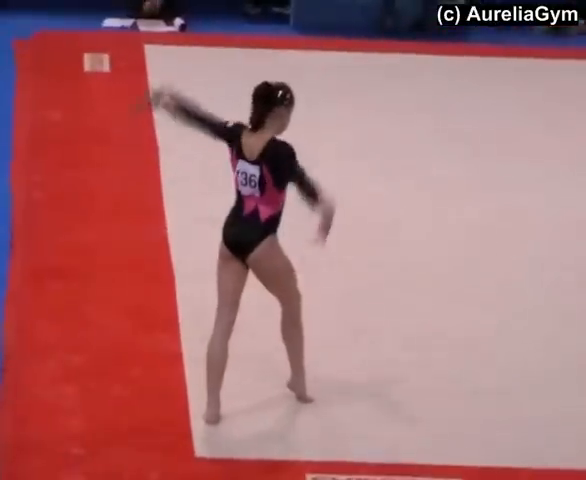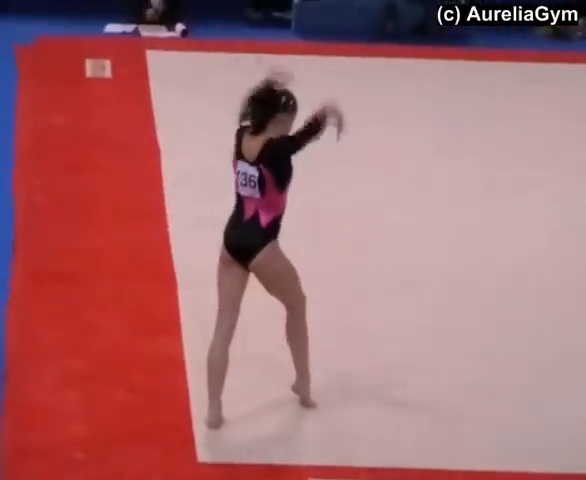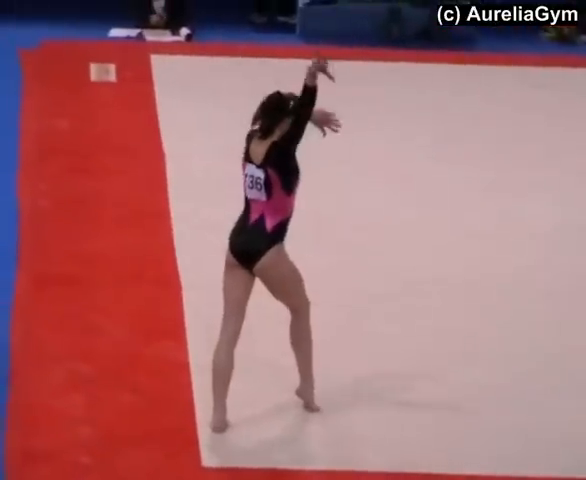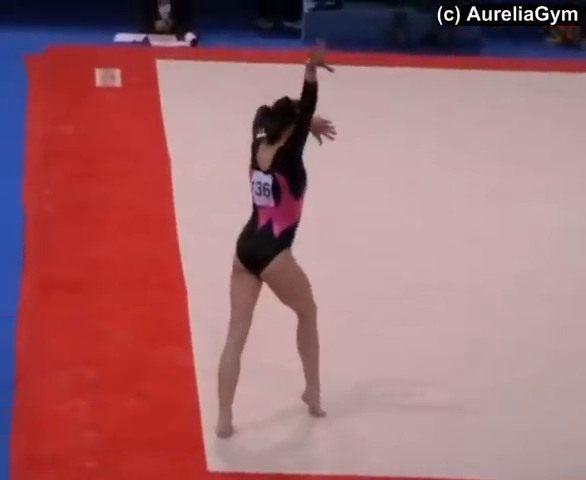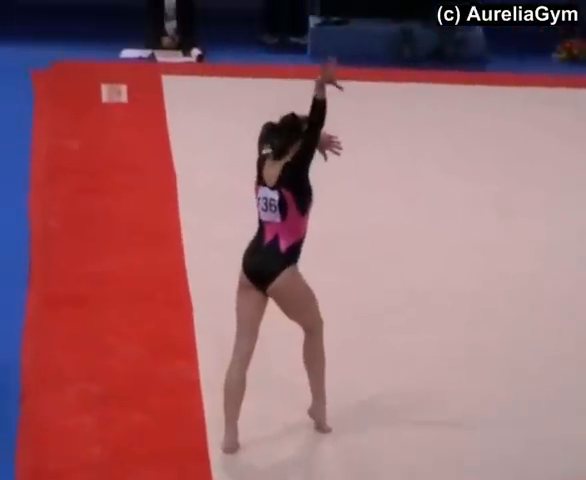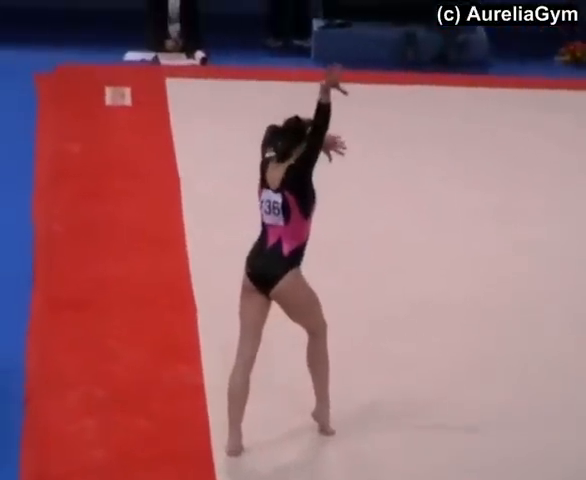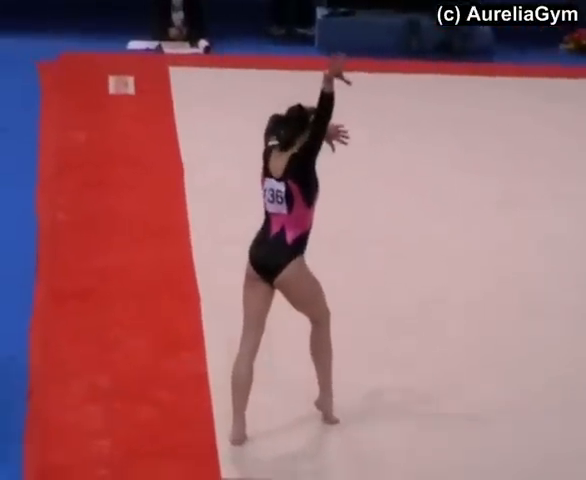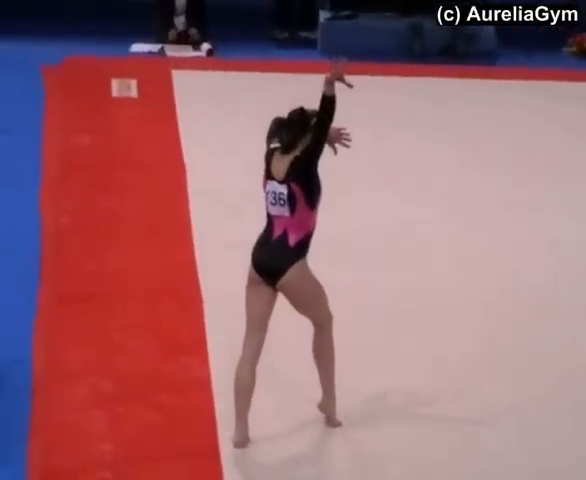
dt=0.2s
person 1, frame 1
left shoulder: (235, 135)
right shoulder: (281, 151)
left elbow: (202, 120)
right elbow: (299, 178)
left wrist: (168, 100)
right wrist: (322, 203)
left hip: (231, 235)
right hip: (259, 240)
left knee: (223, 322)
right knee: (291, 303)
left ankle: (212, 405)
right ankle: (299, 382)
person 1, frame 2
left shoulder: (242, 137)
right shoulder: (277, 149)
left elbow: (249, 107)
right elbow: (305, 135)
left wrist: (270, 86)
right wrist: (322, 117)
left hip: (232, 239)
right hip: (260, 244)
left knee: (224, 327)
right knee: (296, 305)
left ankle: (214, 409)
right ankle: (303, 385)
person 1, frame 3
left shoulder: (251, 140)
right shoulder: (282, 150)
left elbow: (271, 115)
right elbow: (300, 118)
left wrist: (312, 114)
right wrist: (311, 80)
left hip: (237, 243)
right hip: (266, 249)
left knee: (229, 330)
right knee: (300, 309)
left ankle: (218, 413)
right ankle: (307, 389)
person 1, frame 4
left shoulder: (258, 148)
right shoulder: (288, 156)
left elbow: (265, 114)
right elbow: (303, 118)
left wrist: (308, 122)
right wrist: (311, 72)
left hip: (245, 249)
right hip: (273, 254)
left knee: (235, 335)
right knee: (307, 313)
left ankle: (224, 418)
right ankle: (313, 393)
person 1, frame 5
left shoulder: (264, 163)
right shoulder: (294, 172)
left elbow: (270, 130)
right elbow: (312, 132)
left wrist: (314, 138)
right wrist: (321, 88)
left hip: (251, 264)
right hip: (279, 270)
left knee: (242, 350)
right knee: (314, 328)
left ankle: (230, 434)
right ankle: (318, 408)
person 1, frame 6
left shoulder: (267, 166)
right shoulder: (298, 174)
left elbow: (274, 133)
right elbow: (317, 137)
left wrist: (319, 140)
right wrist: (326, 93)
left hip: (255, 267)
right hip: (282, 273)
left knee: (245, 353)
right knee: (317, 330)
left ankle: (234, 437)
right ankle: (322, 411)
person 1, frame 7
left shoulder: (270, 155)
right shoulder: (301, 163)
left elbow: (279, 123)
right elbow: (320, 125)
left wrist: (321, 129)
right wrist: (329, 81)
left hip: (258, 255)
right hip: (286, 261)
left knee: (249, 342)
right knee: (321, 319)
left ankle: (238, 426)
right ankle: (326, 400)
person 1, frame 8
left shoulder: (272, 157)
right shoulder: (303, 165)
left elbow: (283, 127)
right elbow: (321, 129)
left wrist: (324, 134)
right wrist: (331, 85)
left hip: (260, 259)
right hip: (288, 264)
left knee: (251, 345)
right knee: (323, 322)
left ankle: (240, 429)
right ankle: (329, 403)
